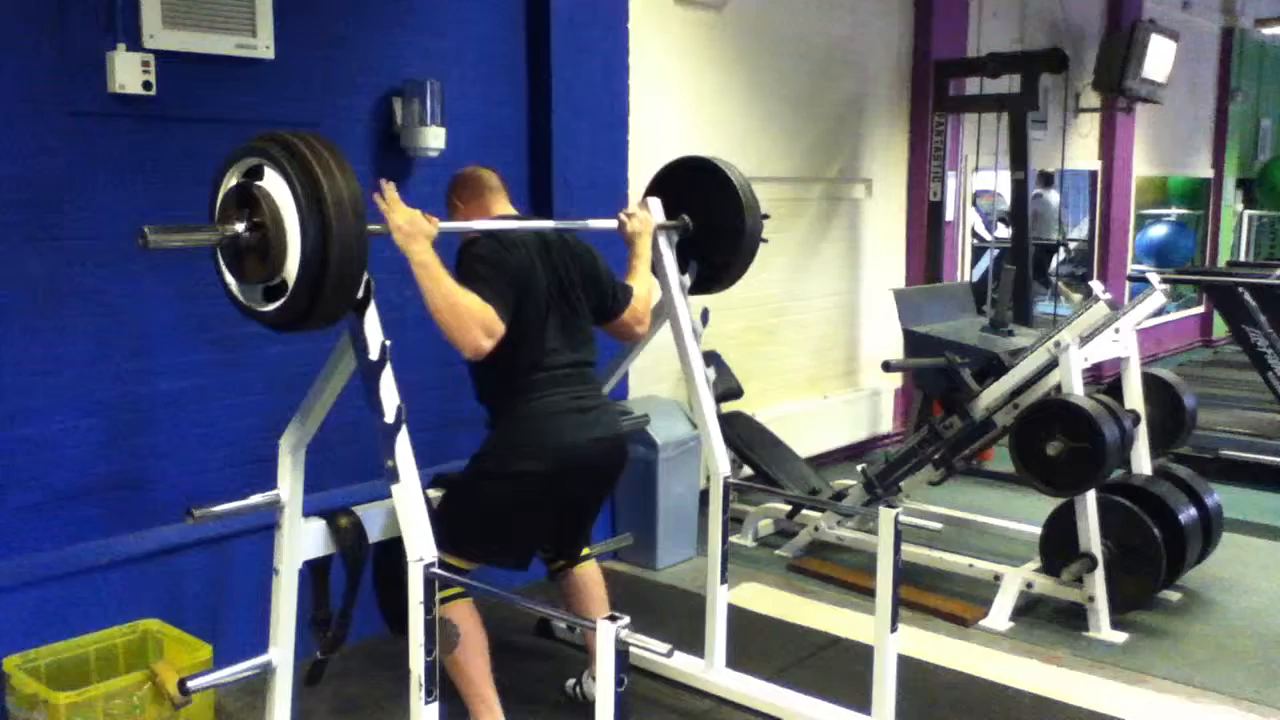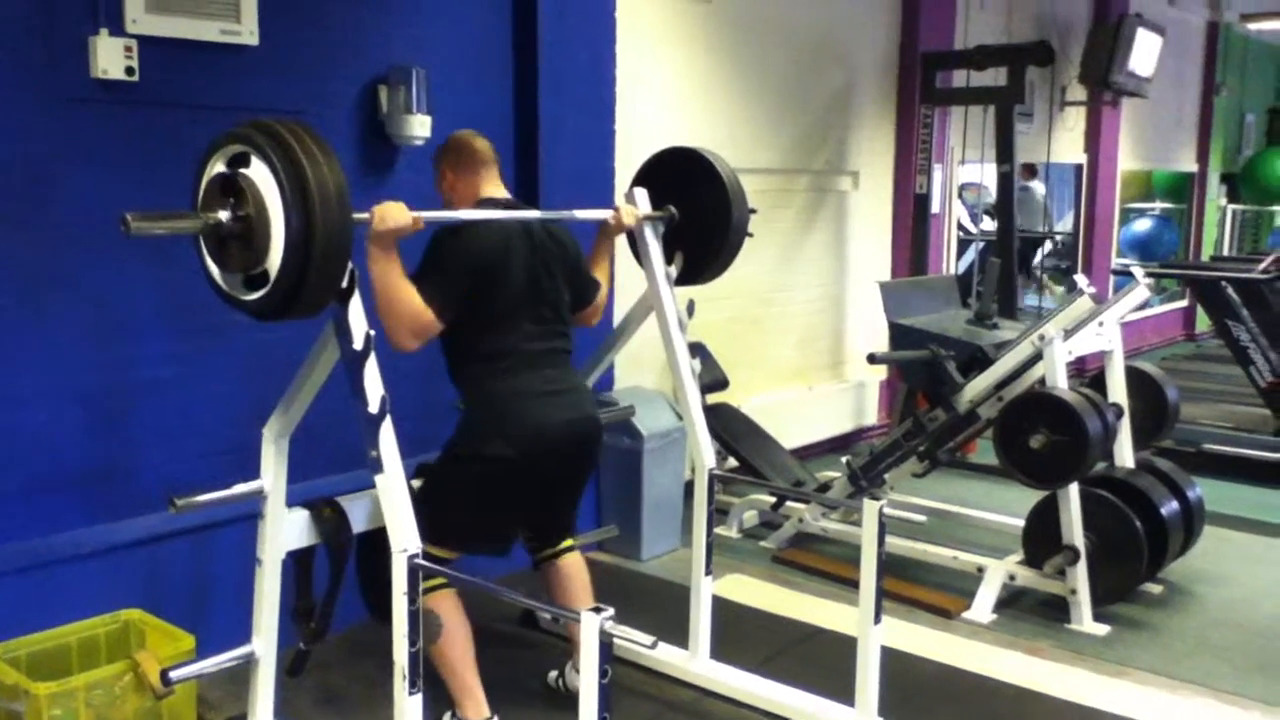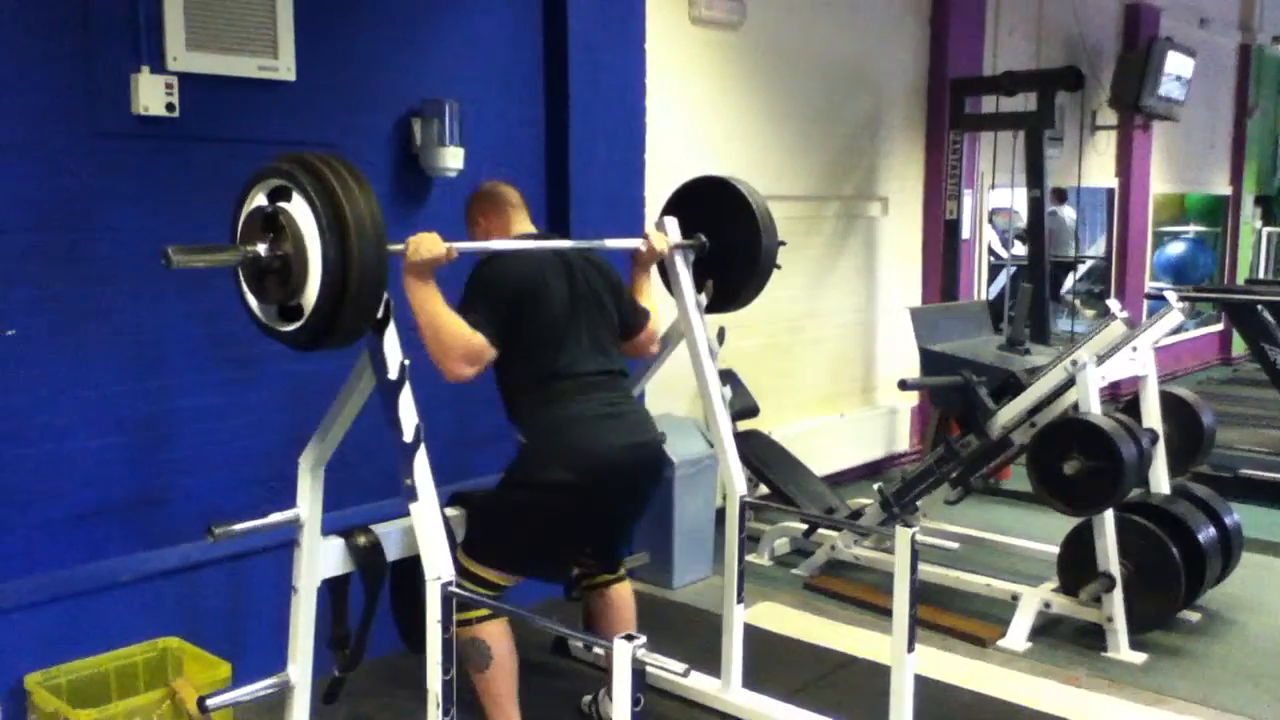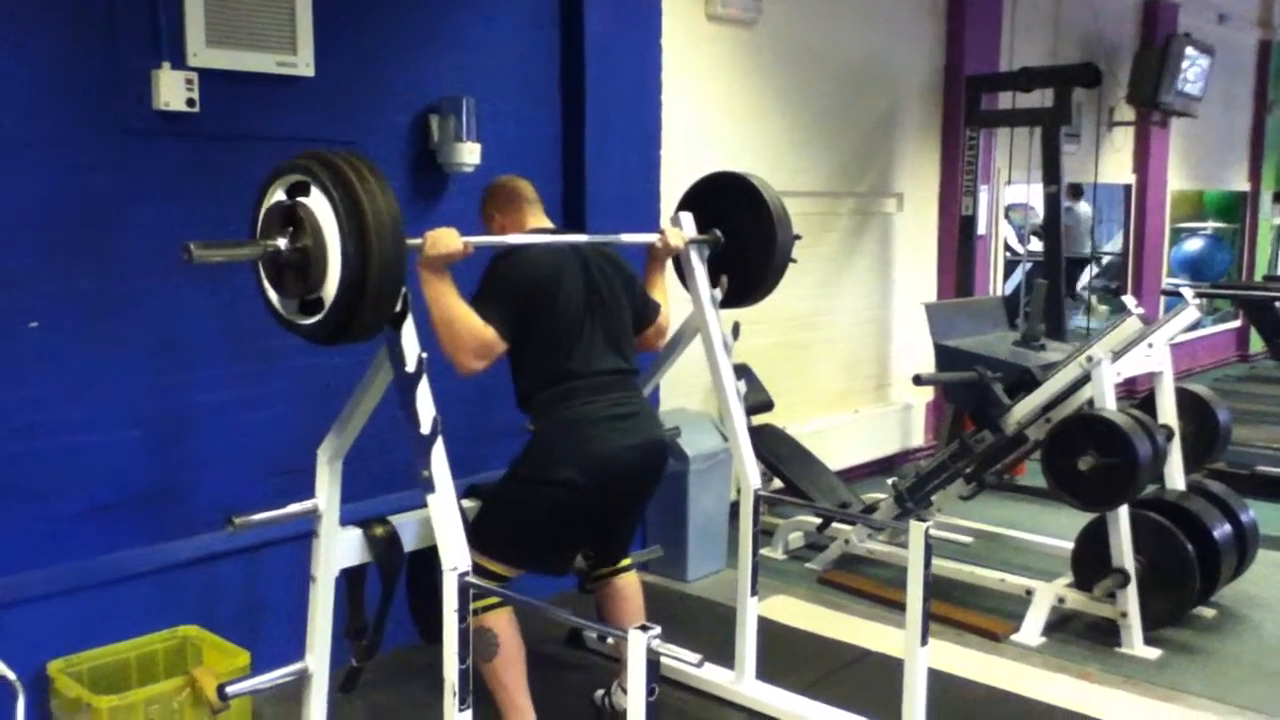
dt=1s
person 1, frame 1
left shoulder: (485, 250)
right shoulder: (573, 246)
left elbow: (477, 337)
right elbow: (636, 323)
left wrist: (419, 249)
right wrist: (642, 245)
left hip: (536, 443)
right hip: (605, 435)
left knee: (436, 571)
right knee: (567, 547)
person 1, frame 2
left shoulder: (463, 236)
right shoulder: (554, 231)
left elbow: (409, 332)
right elbow: (590, 312)
left wrist: (381, 246)
right wrist: (608, 240)
left hip: (507, 427)
right hip: (577, 415)
left knee: (421, 562)
right knee: (552, 536)
right ankle: (587, 669)
person 1, frame 3
left shoulder: (500, 271)
right shoulder: (592, 264)
left elbow: (460, 361)
right elbow: (646, 341)
left wrist: (419, 279)
right wrist: (644, 267)
left hip: (569, 453)
right hip: (642, 442)
left knee: (469, 591)
right knee: (601, 563)
person 1, frame 4
left shoulder: (516, 264)
right shoulder: (608, 259)
left elbow: (471, 353)
right elbow: (654, 335)
left wrist: (434, 272)
right wrist: (659, 262)
left hip: (576, 448)
right hip: (645, 438)
left knee: (477, 579)
right knee: (609, 556)
